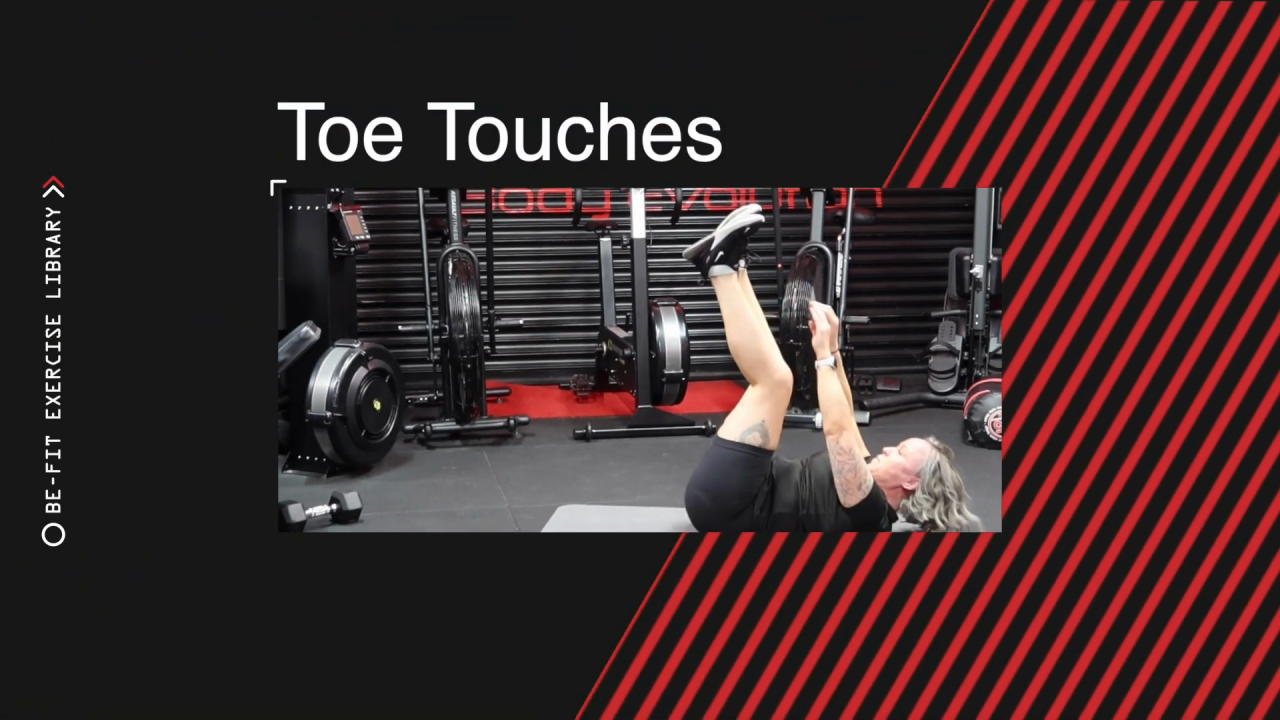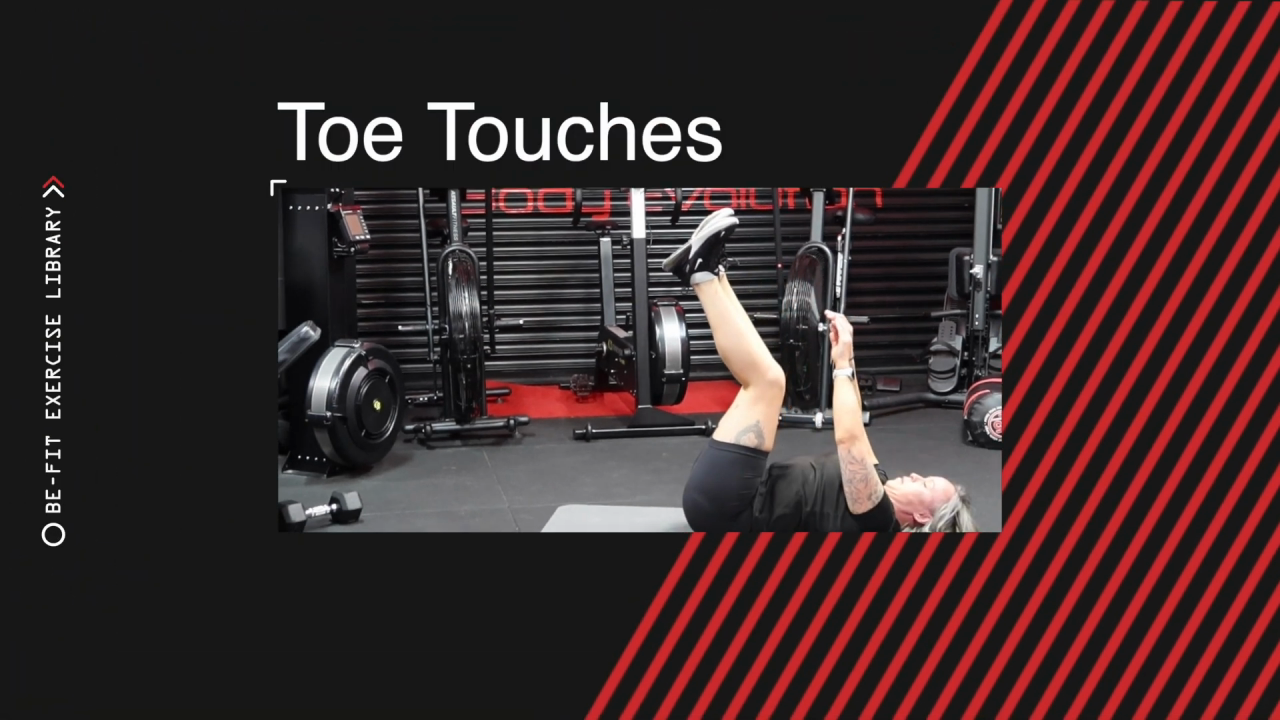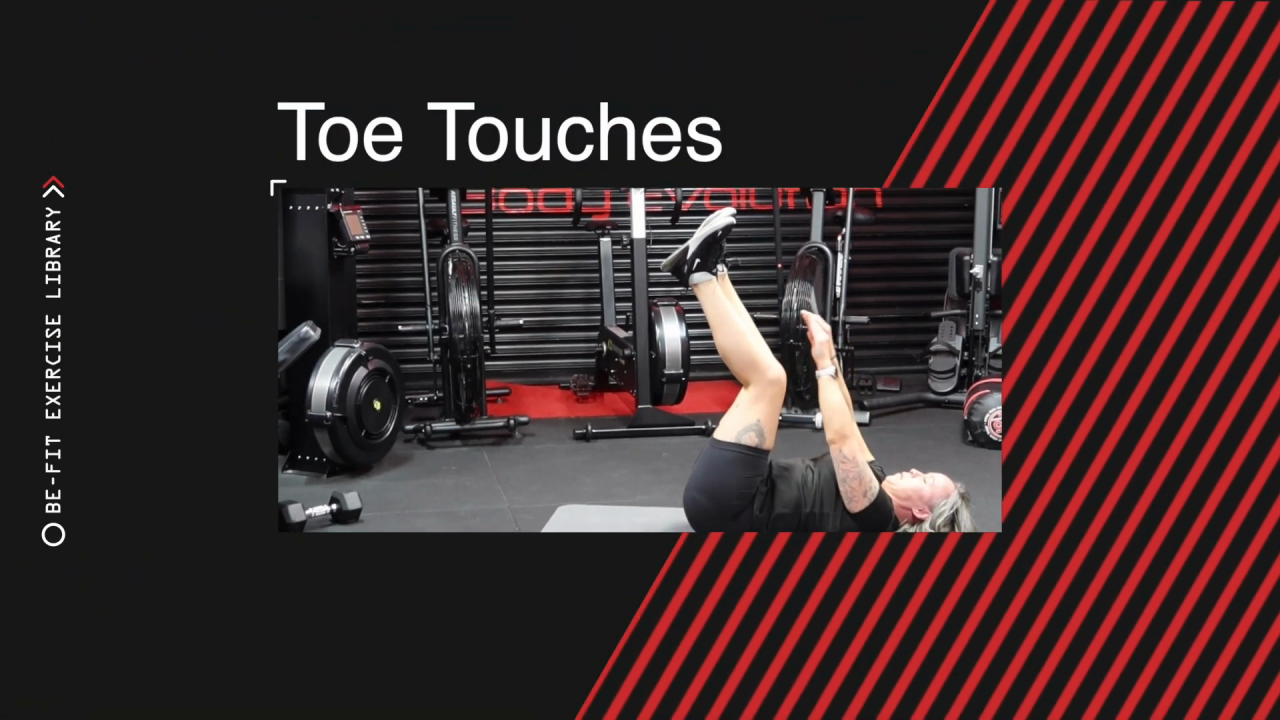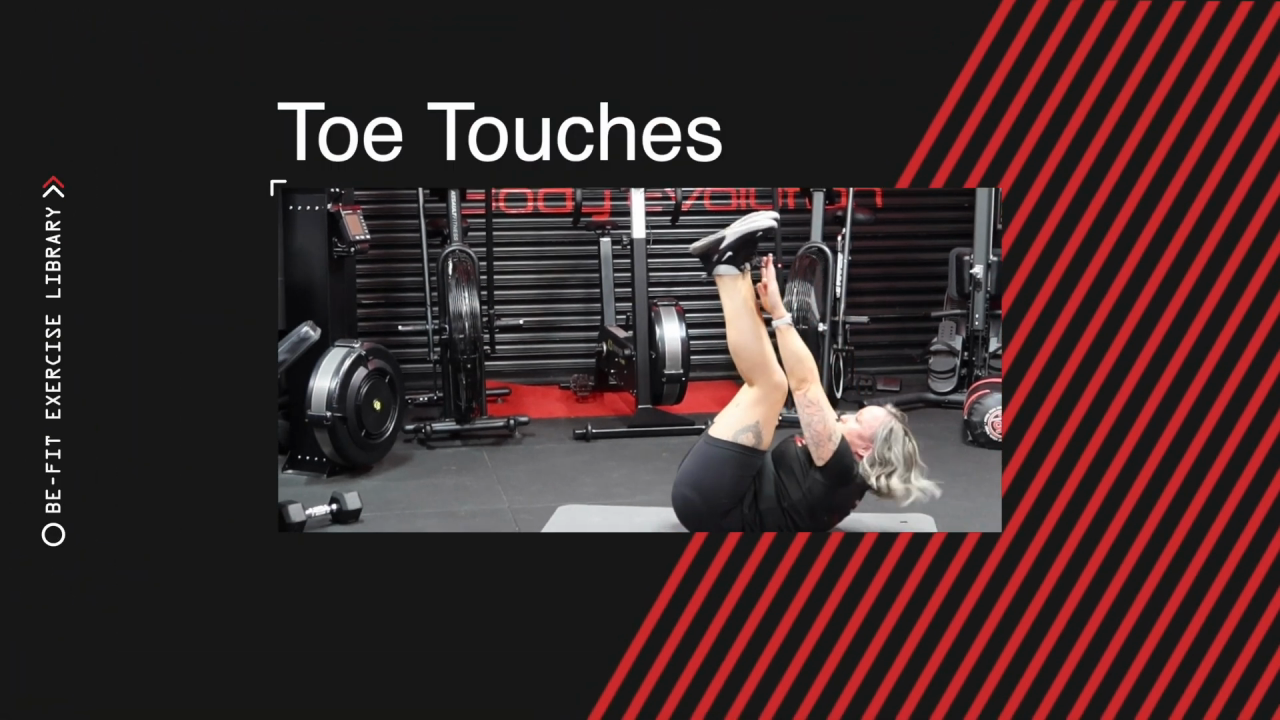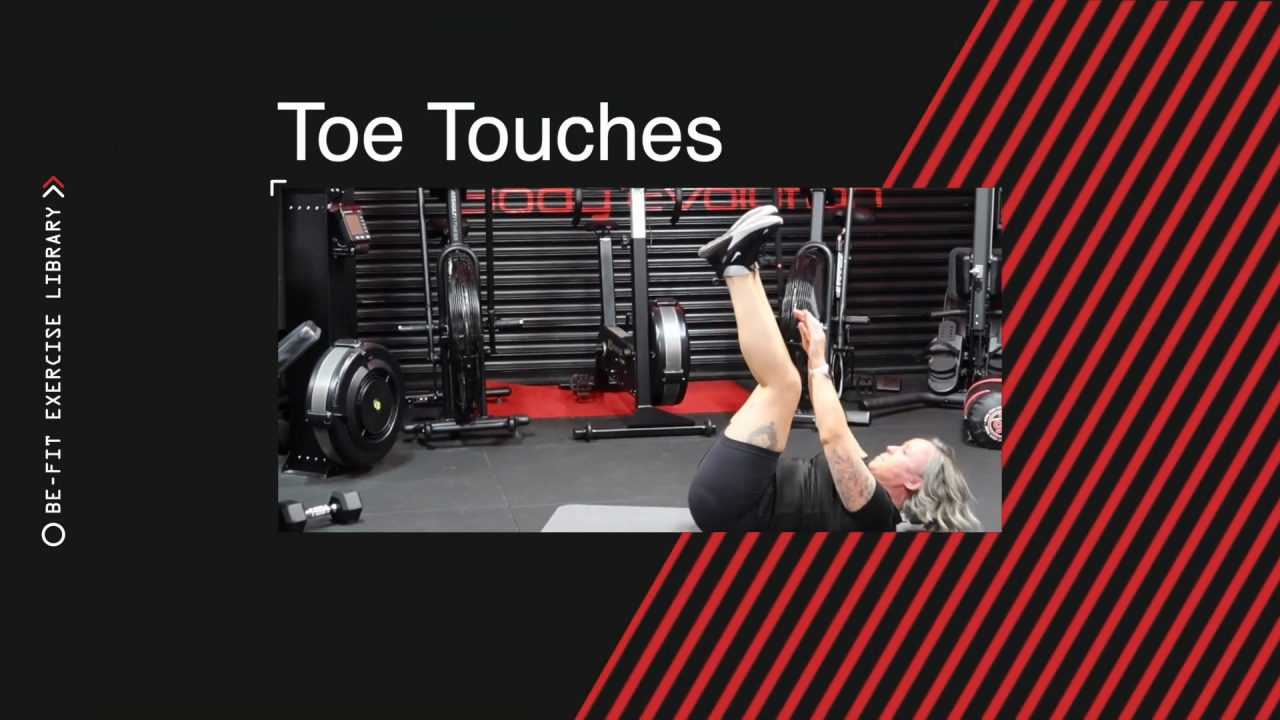
dt=0.5s
person 1, frame 1
left shoulder: (871, 511)
right shoulder: (874, 480)
left elbow: (837, 428)
right elbow: (843, 416)
left wrist: (825, 354)
right wrist: (831, 349)
left hip: (721, 503)
right hip: (726, 499)
left knee: (773, 379)
right knee: (772, 376)
left ankle: (722, 265)
right ankle: (728, 264)
person 1, frame 2
left shoulder: (878, 518)
right shoulder: (879, 490)
left elbow: (849, 437)
right elbow: (854, 433)
left wrist: (843, 366)
right wrist: (844, 359)
left hip: (722, 505)
right hip: (726, 499)
left knee: (766, 381)
right knee: (765, 378)
left ankle: (703, 273)
right ankle: (708, 271)
person 1, frame 3
left shoulder: (876, 515)
right shoulder: (875, 480)
left elbow: (840, 436)
right elbow: (846, 420)
left wrist: (825, 364)
right wrist: (829, 359)
left hip: (720, 505)
right hip: (725, 500)
left knee: (768, 379)
right knee: (766, 375)
left ankle: (702, 273)
right ankle: (710, 271)
person 1, frame 4
left shoulder: (843, 470)
left elbow: (804, 385)
right elbow: (808, 388)
left wrist: (779, 314)
right wrist: (774, 311)
left hip: (706, 501)
right hip: (710, 495)
left knee: (768, 384)
right knee: (766, 379)
left ankle: (729, 265)
right ankle: (733, 265)
person 1, frame 5
left shoulder: (876, 510)
right shoulder: (871, 478)
left elbow: (833, 435)
right elbow: (833, 427)
left wrist: (818, 362)
right wrist: (814, 352)
left hip: (725, 504)
right hip: (728, 499)
left knee: (783, 382)
right knee: (779, 379)
left ankle: (735, 265)
right ankle: (741, 266)
